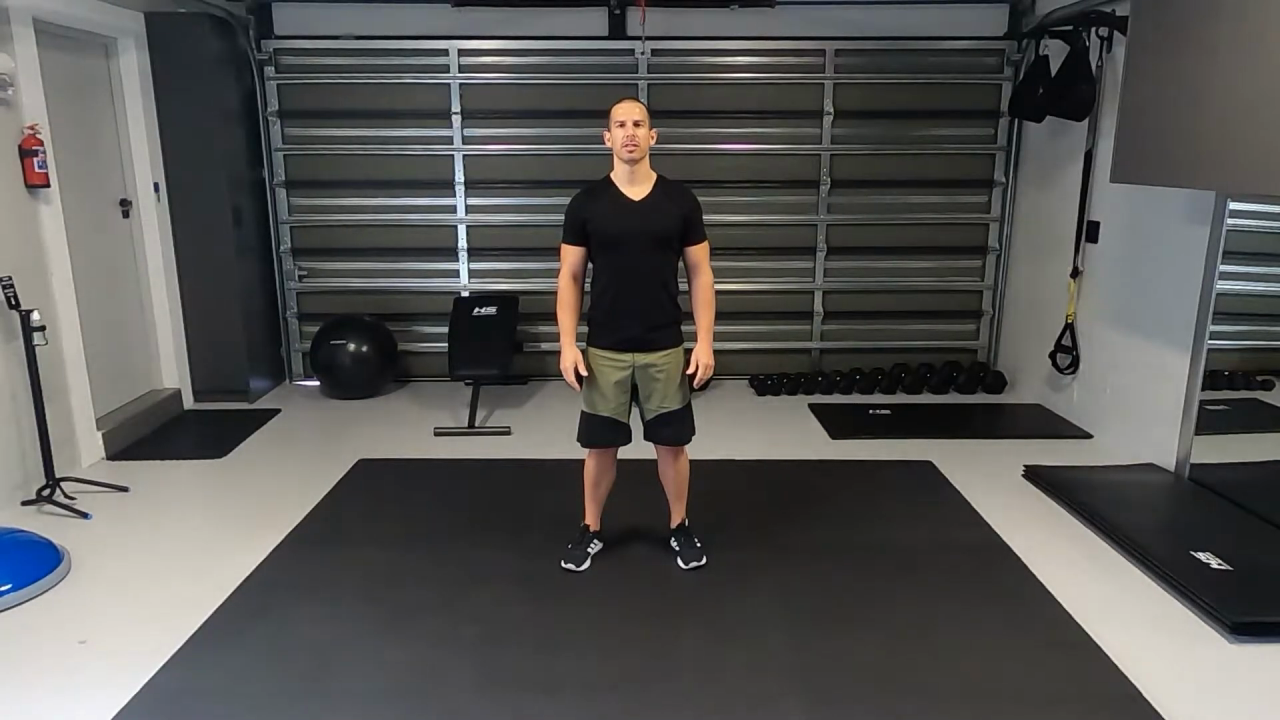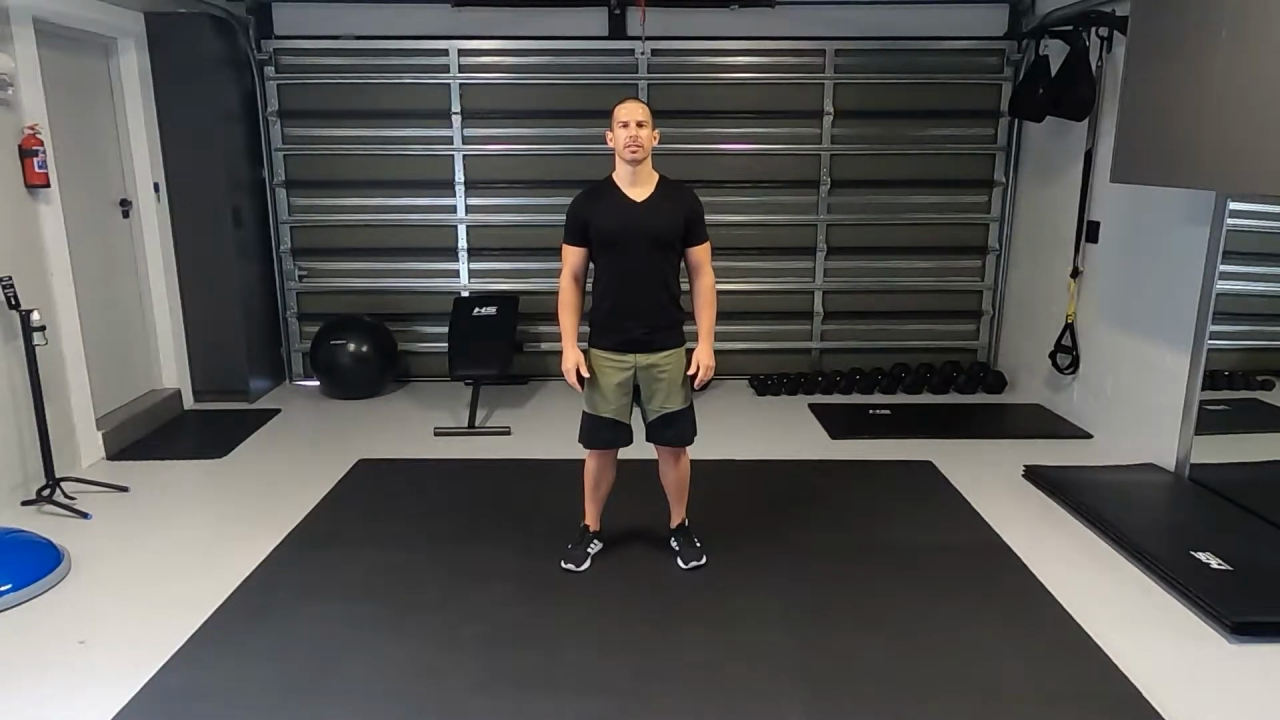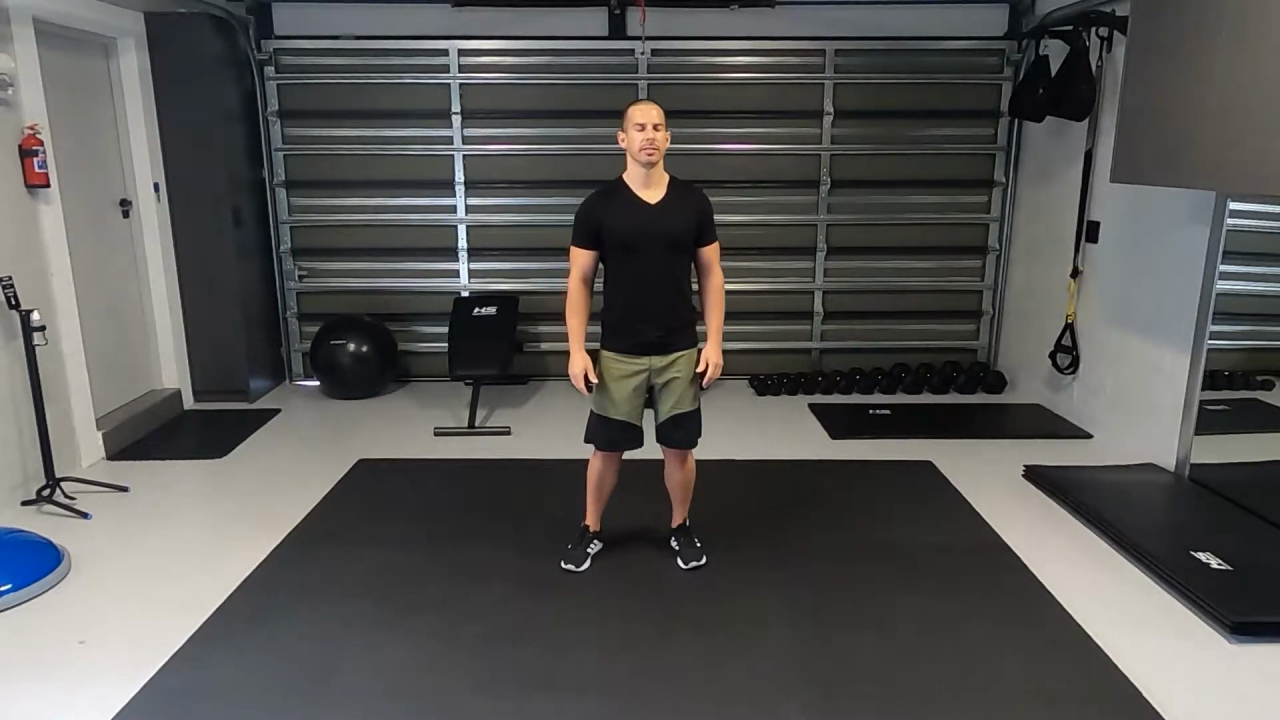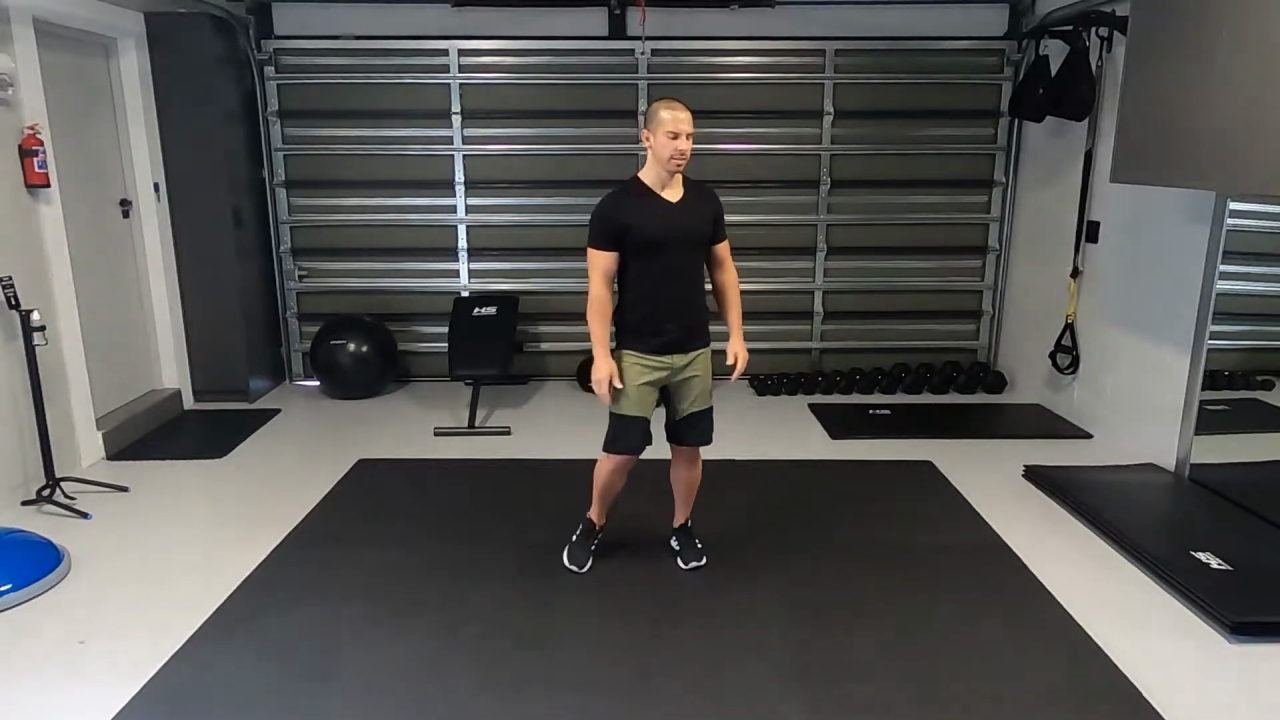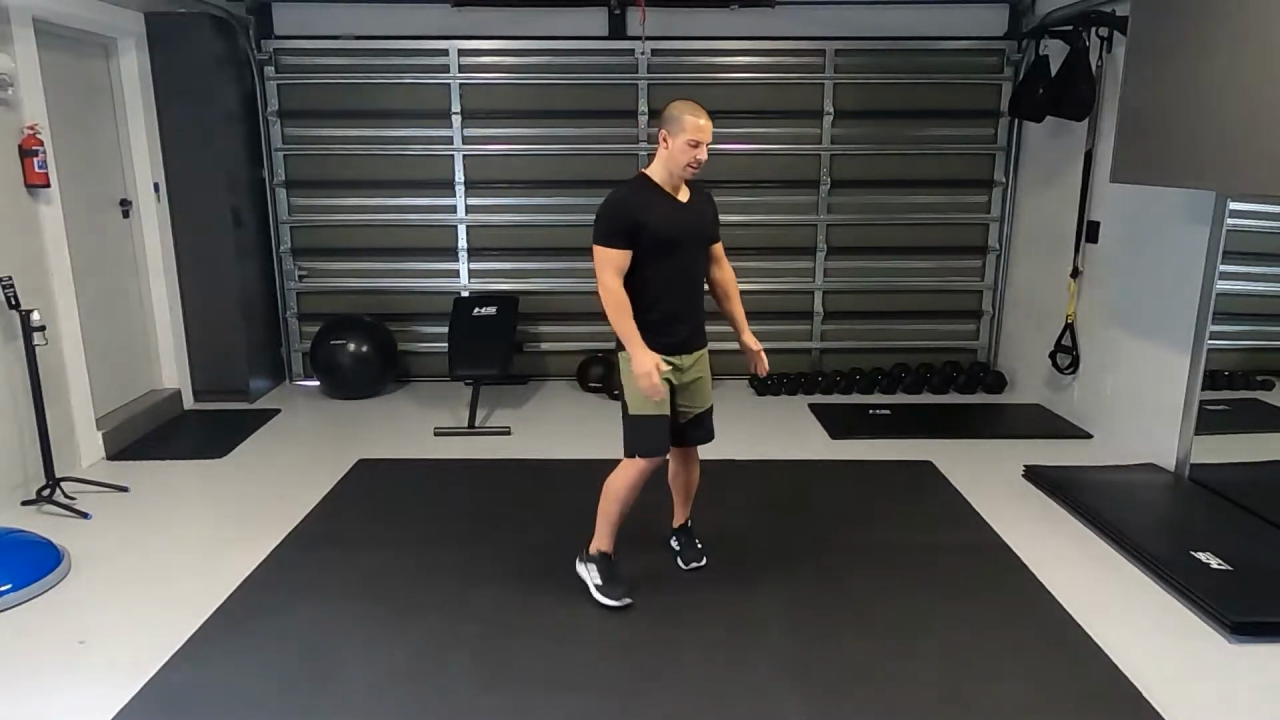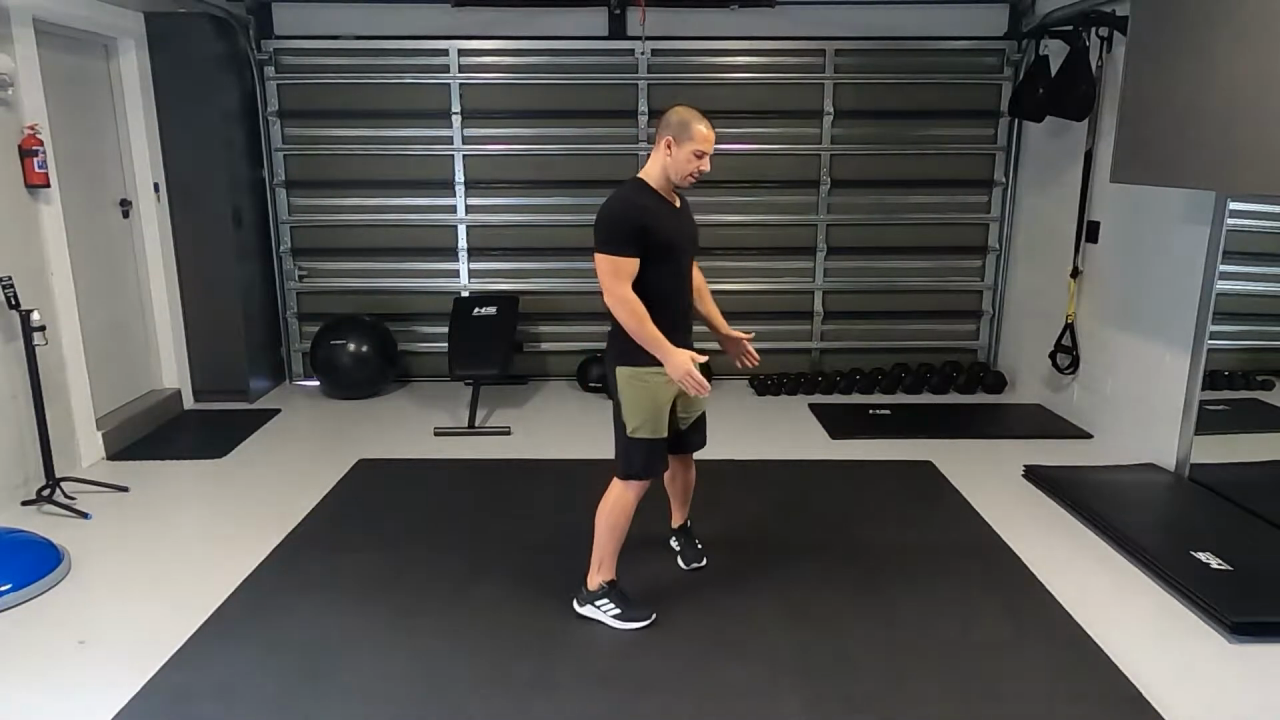
dt=0.2s
person 1, frame 1
left shoulder: (680, 200)
right shoulder: (587, 203)
left elbow: (700, 273)
right elbow: (570, 276)
left wrist: (705, 341)
right wrist: (568, 344)
left hip: (665, 348)
right hip: (604, 349)
left knee: (672, 443)
right knee: (601, 445)
left ankle: (679, 527)
right ankle: (590, 529)
person 1, frame 2
left shoulder: (682, 200)
right shoulder: (589, 204)
left elbow: (702, 274)
right elbow: (571, 278)
left wrist: (705, 342)
right wrist: (569, 345)
left hip: (667, 349)
right hip: (606, 351)
left knee: (673, 444)
right knee: (602, 446)
left ankle: (679, 527)
right ankle: (590, 529)
person 1, frame 3
left shoulder: (692, 201)
right shoulder: (599, 206)
left elbow: (711, 274)
right elbow: (579, 280)
left wrist: (714, 341)
right wrist: (576, 349)
left hip: (679, 351)
right hip: (620, 353)
left knee: (680, 447)
right knee: (608, 448)
left ankle: (680, 527)
right ankle: (590, 530)
person 1, frame 4
left shoulder: (705, 200)
right shoulder: (617, 206)
left elbow: (723, 269)
right elbow: (600, 284)
left wrist: (736, 335)
right wrist: (601, 354)
left hip: (695, 351)
right hip: (638, 353)
left knee: (688, 448)
right knee: (622, 451)
left ankle: (682, 528)
right ankle: (593, 523)
person 1, frame 5
left shoulder: (702, 200)
right shoulder: (625, 203)
left elbow: (718, 267)
right elbow: (610, 282)
left wrist: (743, 331)
right wrist: (637, 351)
left hip: (693, 349)
right hip: (647, 354)
left knee: (687, 448)
right knee: (645, 456)
left ankle: (681, 528)
right ankle: (597, 553)
person 1, frame 6
left shoulder: (680, 204)
right shoulder: (625, 208)
right elbow: (617, 293)
left wrist: (722, 331)
right wrist: (668, 354)
left hip: (678, 355)
right hip: (640, 363)
left knee: (683, 452)
right knee: (635, 474)
left ankle: (680, 527)
right ankle: (597, 587)
